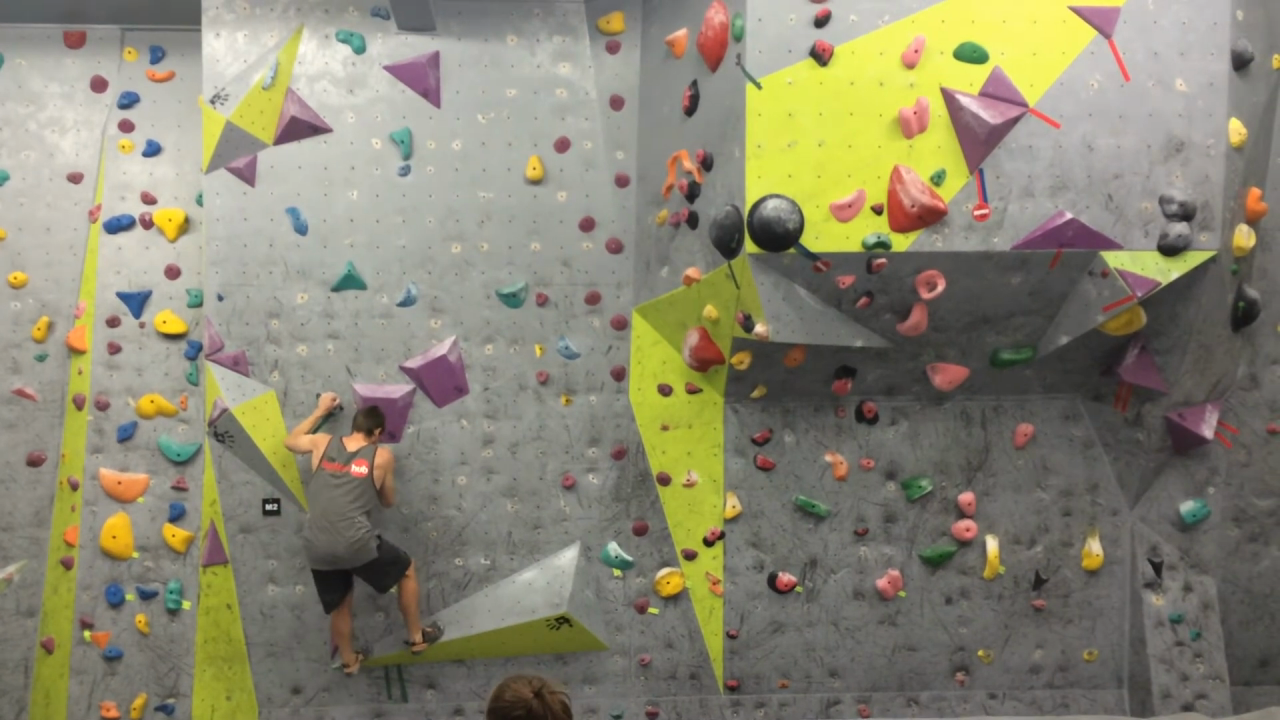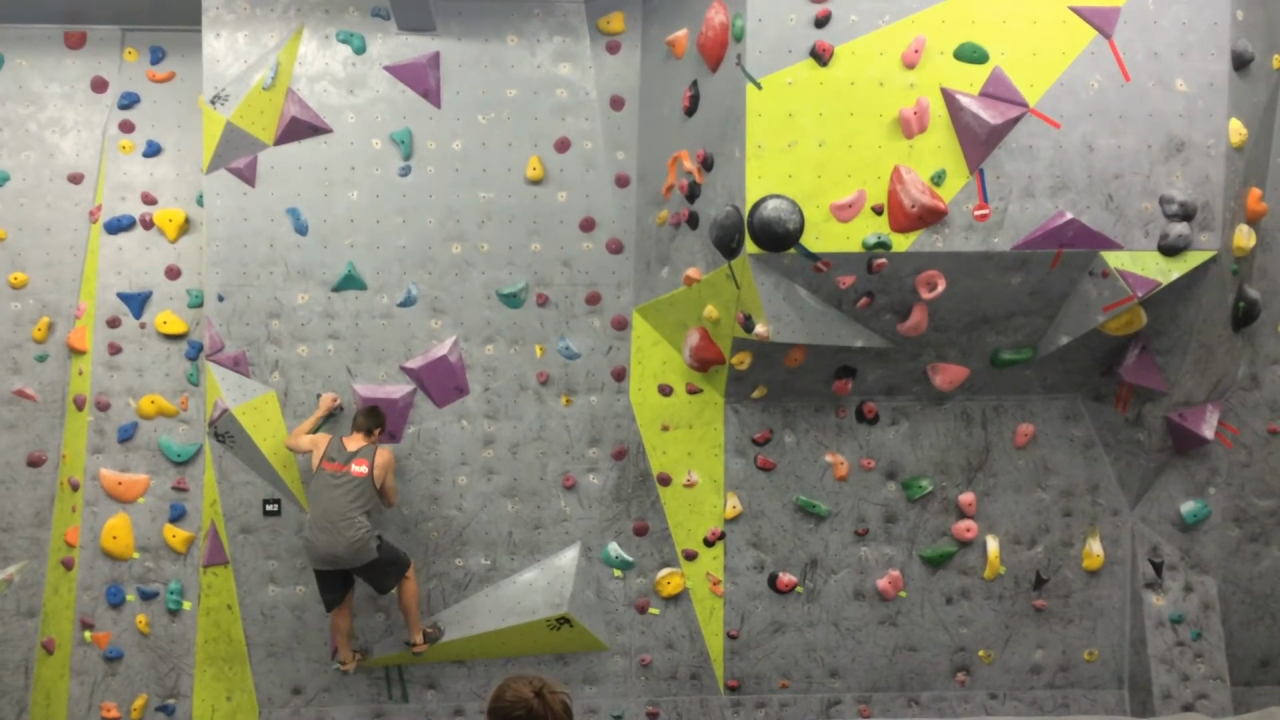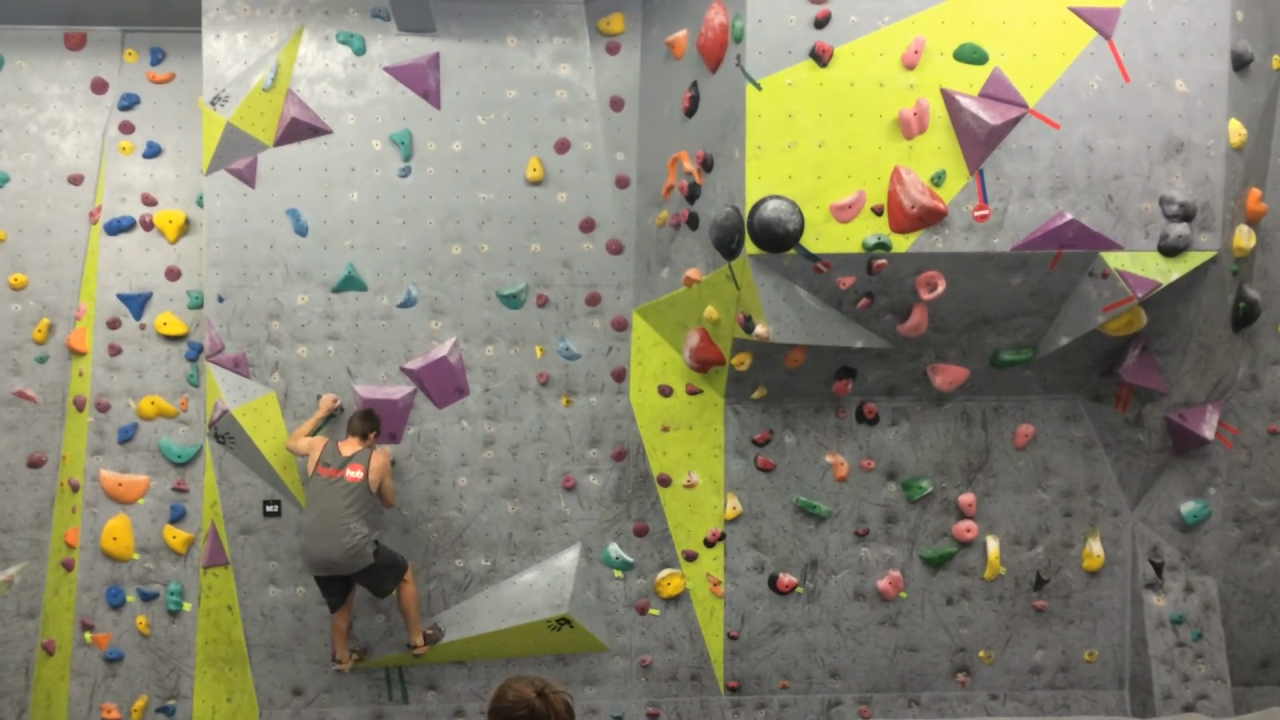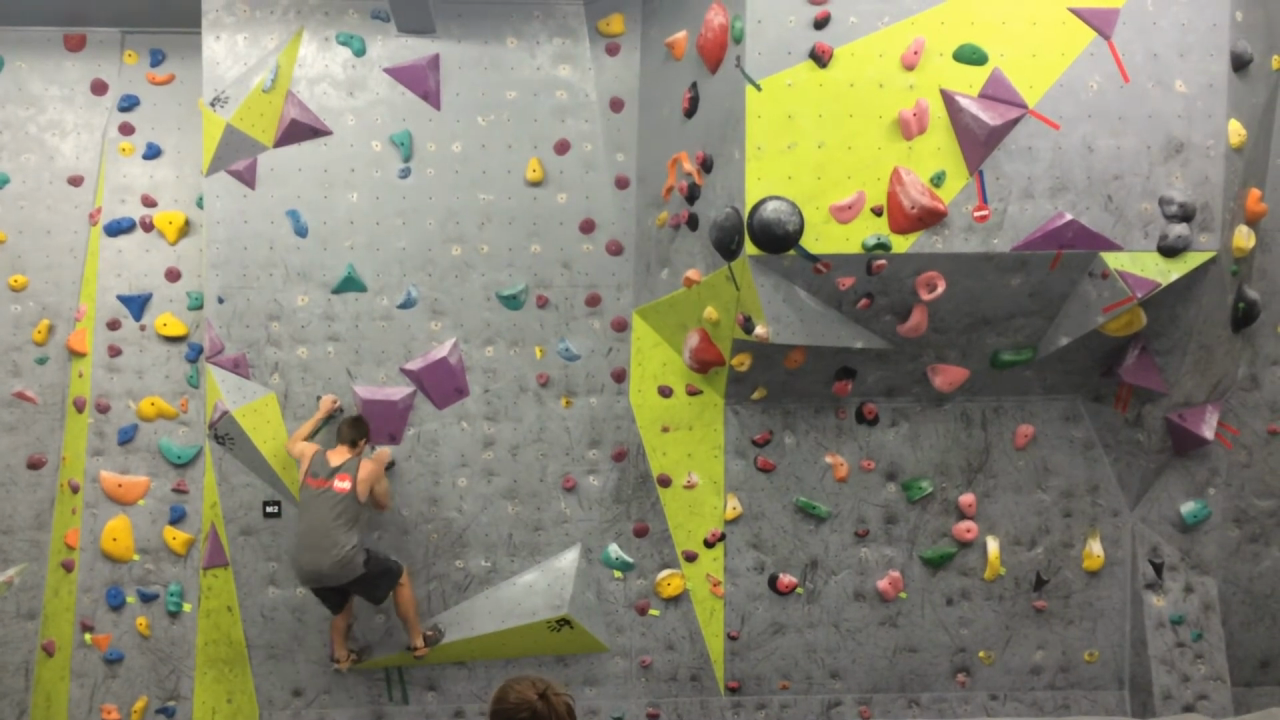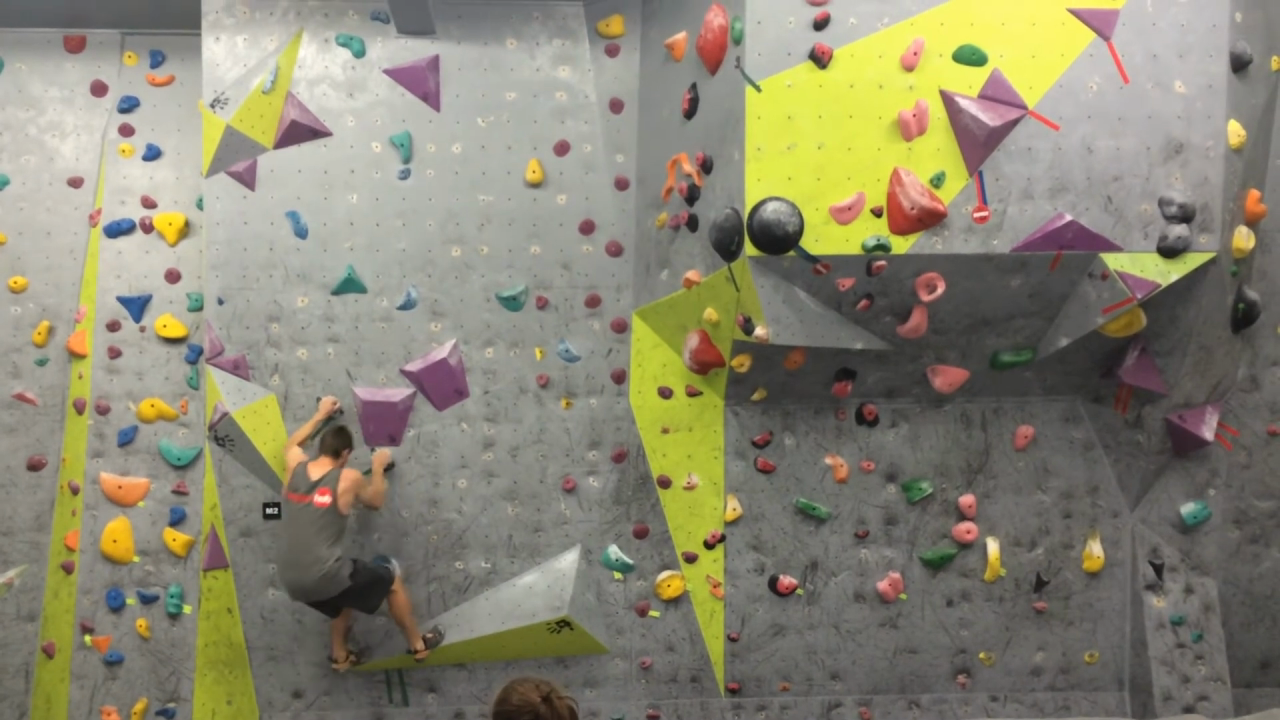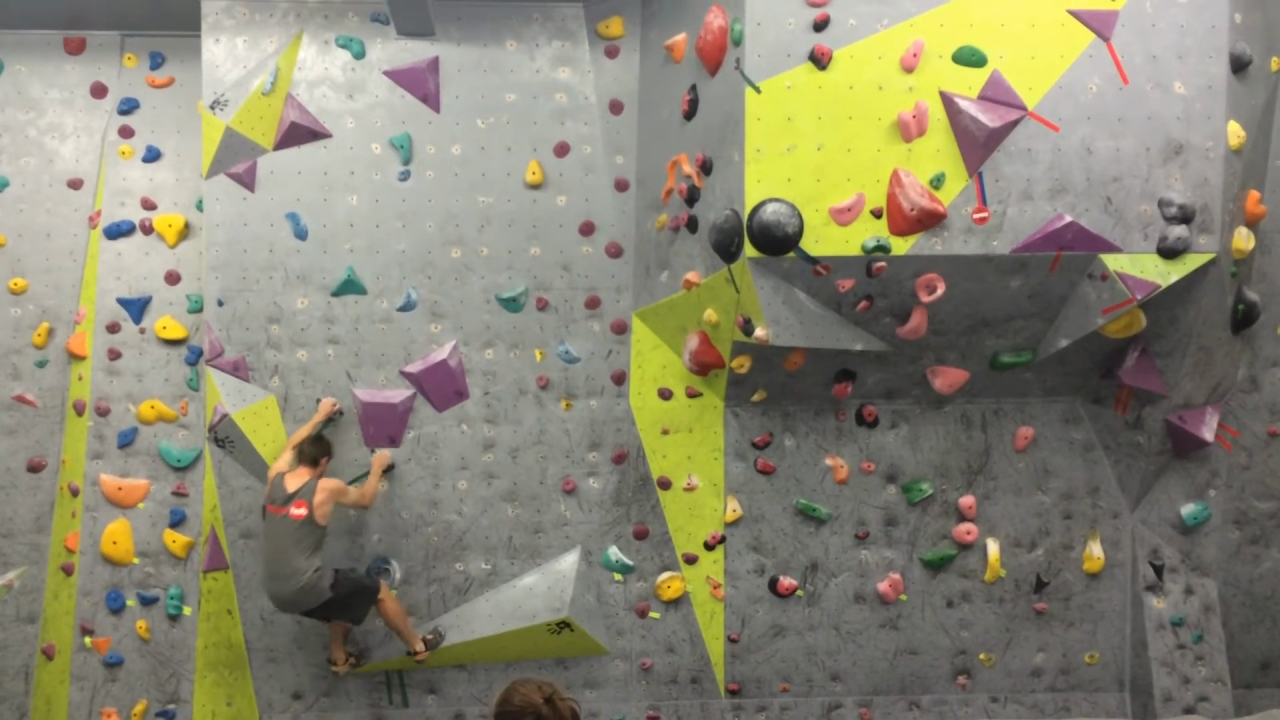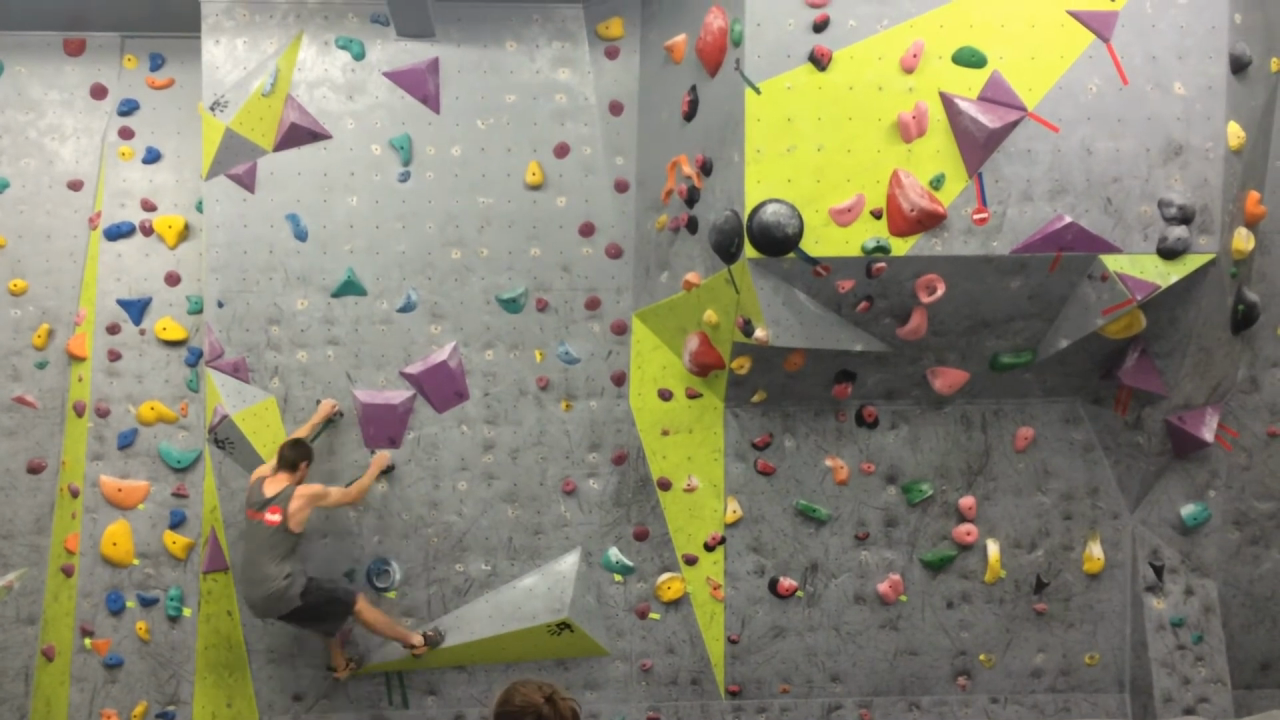
dt=0.1s
person 1, frame 1
left shoulder: (323, 443)
right shoulder: (382, 456)
left elbow: (291, 440)
right elbow: (388, 501)
left wrist: (320, 411)
left hip: (316, 549)
right hip: (356, 545)
left knee: (339, 606)
right knee: (406, 571)
left ankle: (349, 660)
right ankle: (416, 636)
person 1, frame 2
left shoulder: (323, 443)
right shoulder: (383, 456)
left elbow: (291, 441)
right elbow: (389, 501)
left wrist: (321, 411)
left hip: (317, 548)
right hip: (356, 544)
left knee: (340, 604)
right knee: (406, 572)
left ankle: (346, 658)
right ankle: (417, 637)
person 1, frame 3
left shoulder: (319, 448)
right shoulder: (377, 459)
left elbow: (292, 441)
right elbow: (389, 501)
left wrist: (321, 413)
left hip: (313, 553)
right hip: (351, 550)
left knee: (341, 601)
right knee: (403, 574)
left ankle: (342, 656)
right ankle: (417, 639)
person 1, frame 4
left shoulder: (310, 455)
right shoulder: (368, 467)
left elbow: (292, 443)
right elbow: (383, 503)
left wrist: (321, 414)
left hip: (305, 566)
right hip: (342, 562)
left knee: (342, 603)
right knee: (399, 578)
left ankle: (340, 655)
right ankle: (417, 641)
person 1, frame 5
left shoulder: (295, 466)
right shoulder: (349, 479)
left elbow: (292, 443)
right elbow: (376, 502)
left wrist: (320, 416)
right wrist: (379, 468)
left hip: (292, 581)
right hip: (325, 576)
left knee: (348, 596)
right knee: (392, 583)
left ankle: (339, 656)
right ankle: (418, 645)
person 1, frame 6
left shoulder: (275, 474)
right shoulder: (326, 489)
left elbow: (291, 447)
right elbow: (364, 500)
left wrist: (320, 417)
right wrist: (377, 469)
left hip: (277, 592)
right hip: (308, 588)
left knee: (341, 596)
right knee: (380, 591)
left ankle: (338, 659)
right ankle: (417, 646)
person 1, frame 7
left shoulder: (257, 479)
right shoulder: (305, 496)
left elbow: (290, 449)
right elbow: (353, 495)
left wrist: (317, 419)
right wrist: (374, 468)
left hip: (254, 595)
right hip: (282, 594)
left knee: (335, 605)
right knee: (357, 604)
left ankle: (338, 665)
right ankle: (414, 642)
